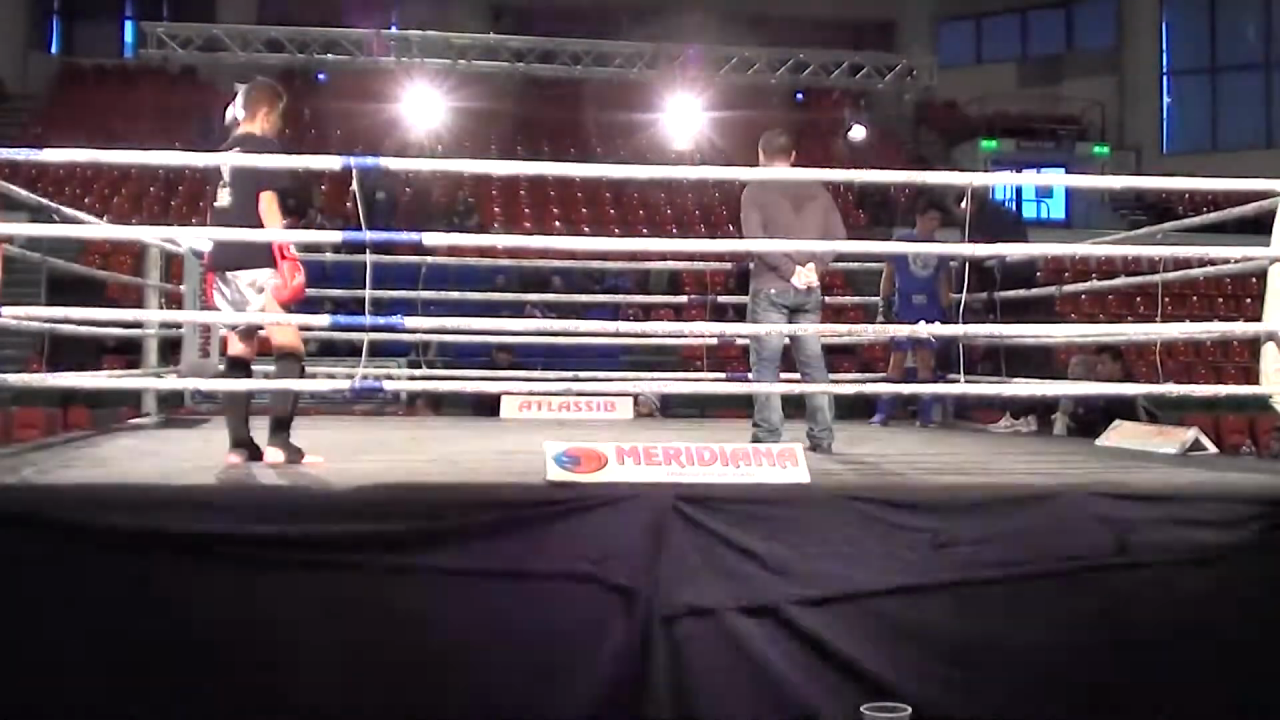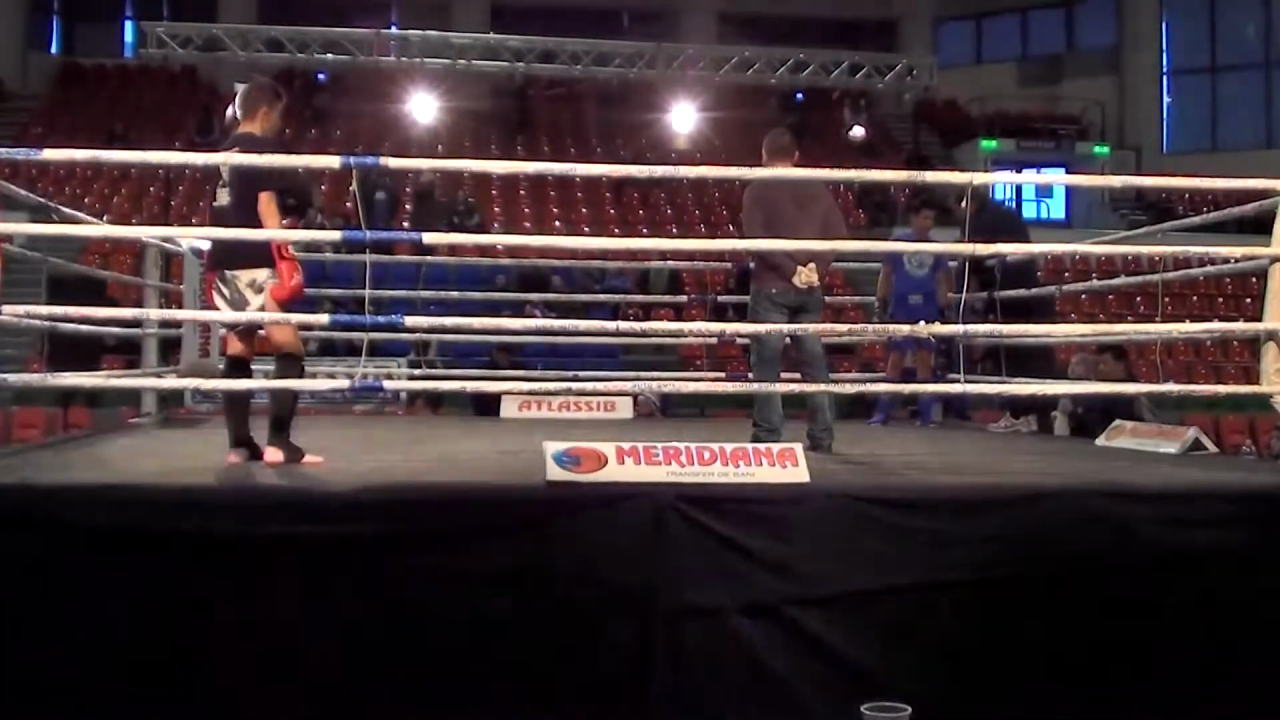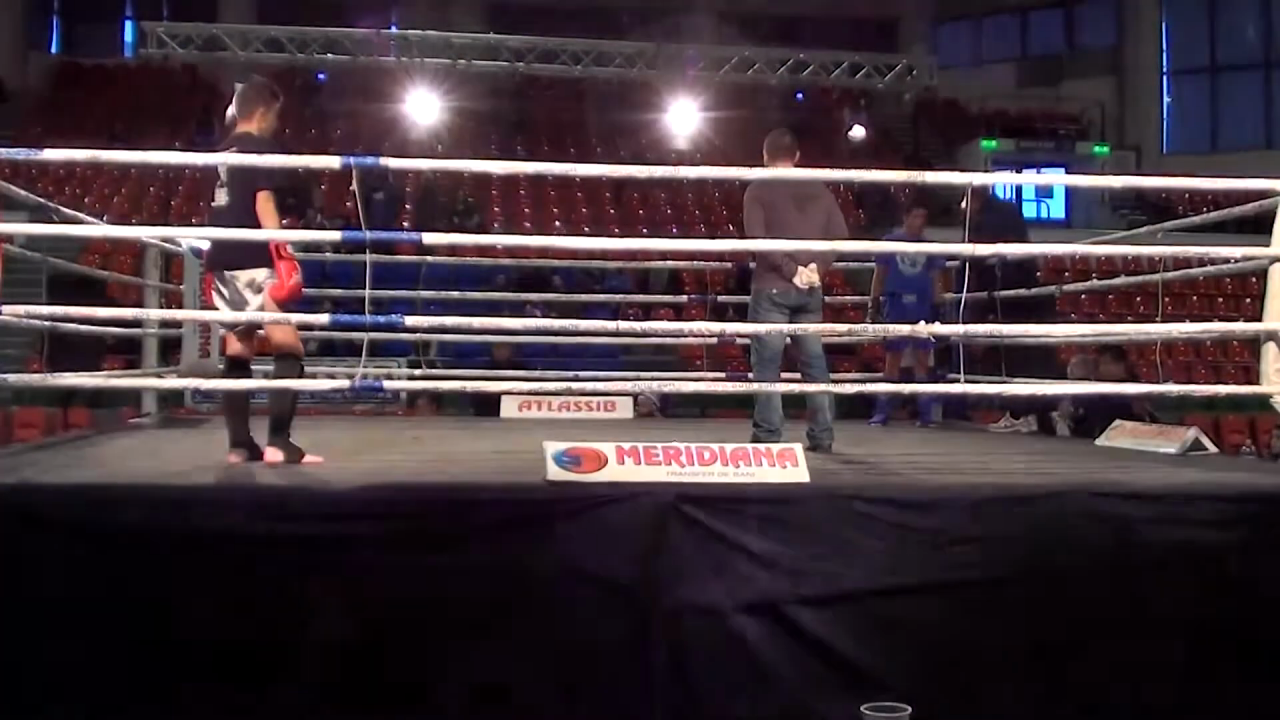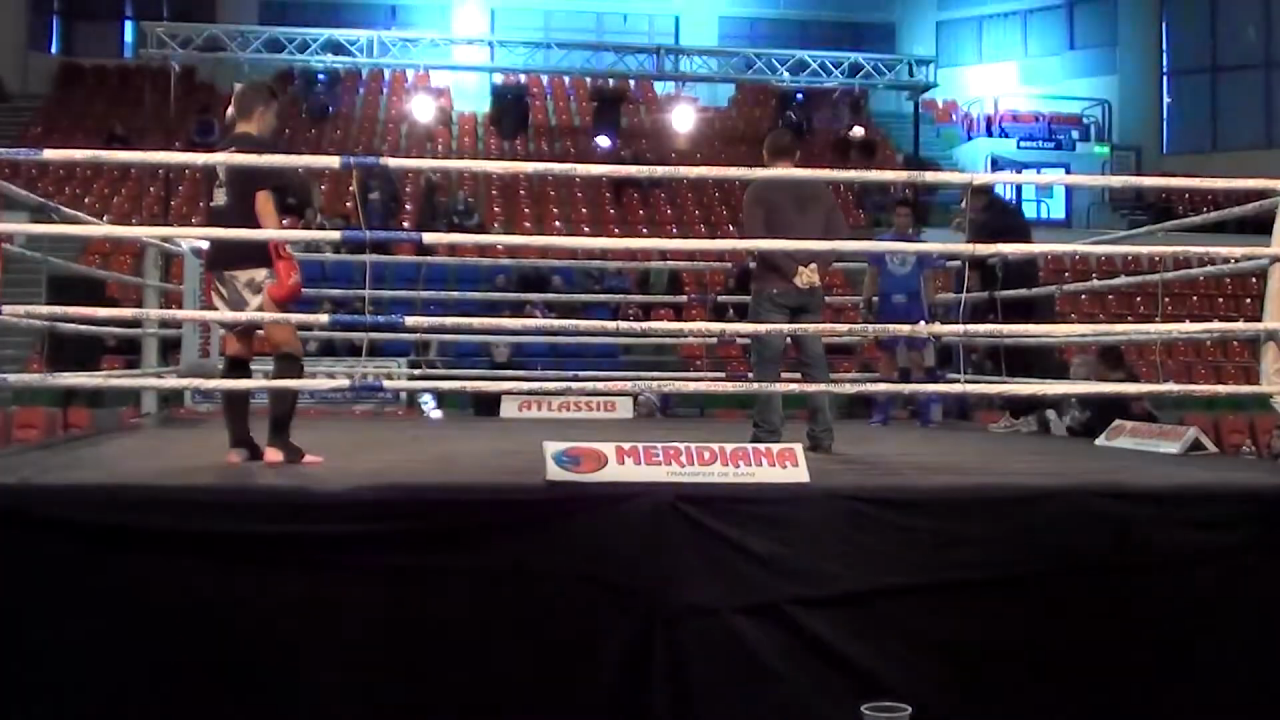
dt=0.4s
person 1, frame 1
left shoulder: (223, 154)
right shoulder: (265, 148)
left elbow: (218, 211)
right elbow: (267, 203)
right wrist: (286, 256)
left hip: (224, 262)
right hip: (255, 261)
left knee: (239, 352)
right knee: (290, 348)
left ankle: (239, 444)
right ankle: (279, 442)
person 1, frame 2
left shoulder: (222, 153)
right shoulder: (263, 148)
left elbow: (220, 210)
right elbow: (266, 204)
right wrist: (285, 256)
left hip: (224, 262)
right hip: (254, 261)
left knee: (238, 352)
right knee: (290, 348)
left ankle: (239, 443)
right ankle: (278, 442)
person 1, frame 3
left shoulder: (220, 154)
right shoulder: (261, 147)
left elbow: (220, 210)
right elbow: (264, 203)
right wrist: (283, 255)
left hip: (222, 262)
right hip: (252, 261)
left knee: (238, 353)
right knee: (289, 348)
left ankle: (239, 444)
right ankle: (278, 442)
person 1, frame 4
left shoulder: (220, 154)
right shoulder: (260, 147)
left elbow: (219, 209)
right elbow: (263, 202)
right wrist: (282, 255)
left hip: (222, 261)
right hip: (252, 261)
left knee: (237, 353)
right knee: (288, 348)
left ankle: (239, 443)
right ankle: (278, 442)
person 2, frame 1
left shoulder: (755, 190)
right shoulder: (816, 189)
left elbow: (756, 238)
right elbow: (837, 234)
left wrist: (788, 269)
right wrist: (815, 267)
left hip: (771, 287)
right hip: (809, 289)
left knee: (766, 365)
right knee: (813, 363)
left ankle: (767, 435)
right ankle: (822, 436)
person 2, frame 2
left shoulder: (757, 189)
right shoulder: (818, 189)
left elbow: (758, 238)
right elbow: (838, 234)
left wrist: (790, 270)
right wrist: (817, 268)
left hip: (771, 287)
right hip: (810, 289)
left knee: (767, 364)
right knee: (814, 363)
left ankle: (767, 436)
right ankle: (822, 437)
person 2, frame 3
left shoulder: (758, 189)
right shoulder: (819, 190)
left elbow: (758, 238)
right elbow: (840, 234)
left wrist: (790, 270)
right wrist: (817, 267)
left hip: (772, 287)
right hip: (811, 289)
left knee: (767, 364)
right knee: (815, 363)
left ankle: (767, 435)
right ankle: (822, 436)
person 2, frame 4
left shoulder: (758, 190)
right shoulder: (820, 189)
left elbow: (758, 238)
right elbow: (840, 234)
left wrist: (791, 270)
right wrist: (818, 267)
left hip: (773, 287)
right hip: (811, 289)
left knee: (767, 364)
right knee: (815, 363)
left ankle: (767, 436)
right ankle: (822, 436)
person 3, frame 1
left shoulder: (978, 222)
right shoulder: (1010, 216)
left elbow: (974, 264)
left wrist: (976, 295)
left hip: (1002, 290)
right hip: (1026, 287)
left knee: (1009, 346)
right knee: (1029, 346)
person 3, frame 2
left shoulder: (980, 222)
right shoulder: (1010, 216)
left elbow: (975, 260)
left wrist: (975, 291)
left hip: (1004, 292)
right hip: (1026, 286)
left knee: (1007, 351)
right knee: (1029, 350)
left ankle: (1019, 413)
right ankle: (1036, 412)
person 3, frame 3
left shoulder: (981, 221)
right shoulder: (1010, 212)
left elbow: (975, 257)
left wrist: (975, 292)
left hip: (1003, 293)
right hip: (1026, 287)
left knee: (1007, 350)
right knee: (1029, 349)
left ankle: (1019, 414)
right ankle: (1033, 410)
person 3, frame 4
left shoulder: (984, 222)
right shoulder: (1013, 215)
left elbow: (975, 260)
left wrist: (977, 289)
left hip: (1003, 293)
right hip: (1026, 287)
left knee: (1006, 351)
right knee: (1027, 350)
left ankle: (1018, 413)
right ankle: (1032, 409)
person 4, frame 1
right shoulder: (901, 241)
left elbow: (943, 282)
right elbow: (888, 274)
left wrist: (946, 312)
right wrist: (884, 305)
left hip: (930, 311)
right hip: (904, 309)
left knee: (926, 361)
right knee: (897, 360)
left ankle: (925, 413)
right ankle: (883, 412)
person 4, frame 2
right shoulder: (897, 242)
left elbow: (941, 281)
right elbow: (885, 275)
left wrist: (944, 311)
right wrist: (880, 306)
left hip: (928, 309)
right hip: (901, 308)
left knee: (925, 360)
right knee: (895, 360)
left ankle: (925, 414)
right ankle: (882, 412)
person 4, frame 3
right shoulder: (890, 242)
left elbow: (936, 280)
right elbow: (879, 275)
left wrist: (938, 310)
right wrist: (874, 305)
left hip: (922, 308)
right hip: (896, 307)
left knee: (922, 360)
right knee: (892, 359)
left ankle: (924, 413)
right ankle: (882, 412)
person 4, frame 4
right shoulder: (880, 243)
left elbow: (928, 280)
right elbow: (871, 277)
left wrist: (931, 309)
right wrist: (866, 306)
left hip: (914, 307)
right hip: (887, 307)
left knee: (917, 360)
right knee: (887, 360)
left ankle: (924, 413)
right ankle: (881, 412)
